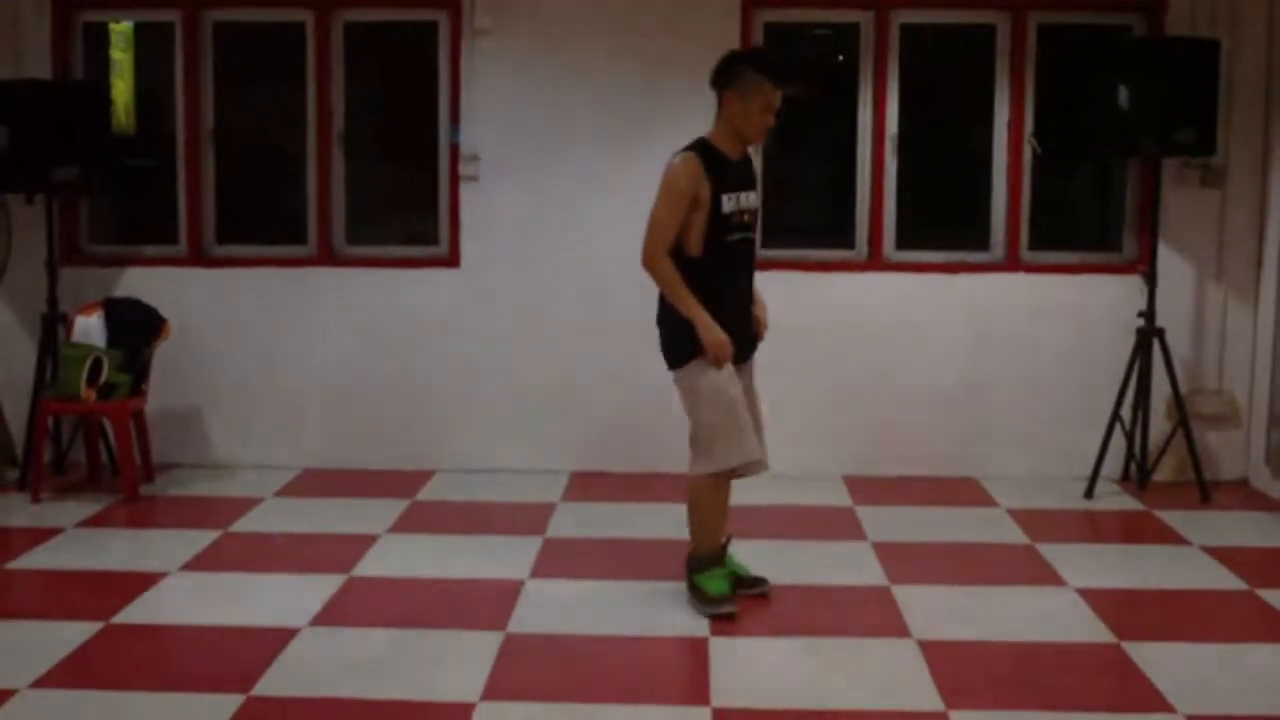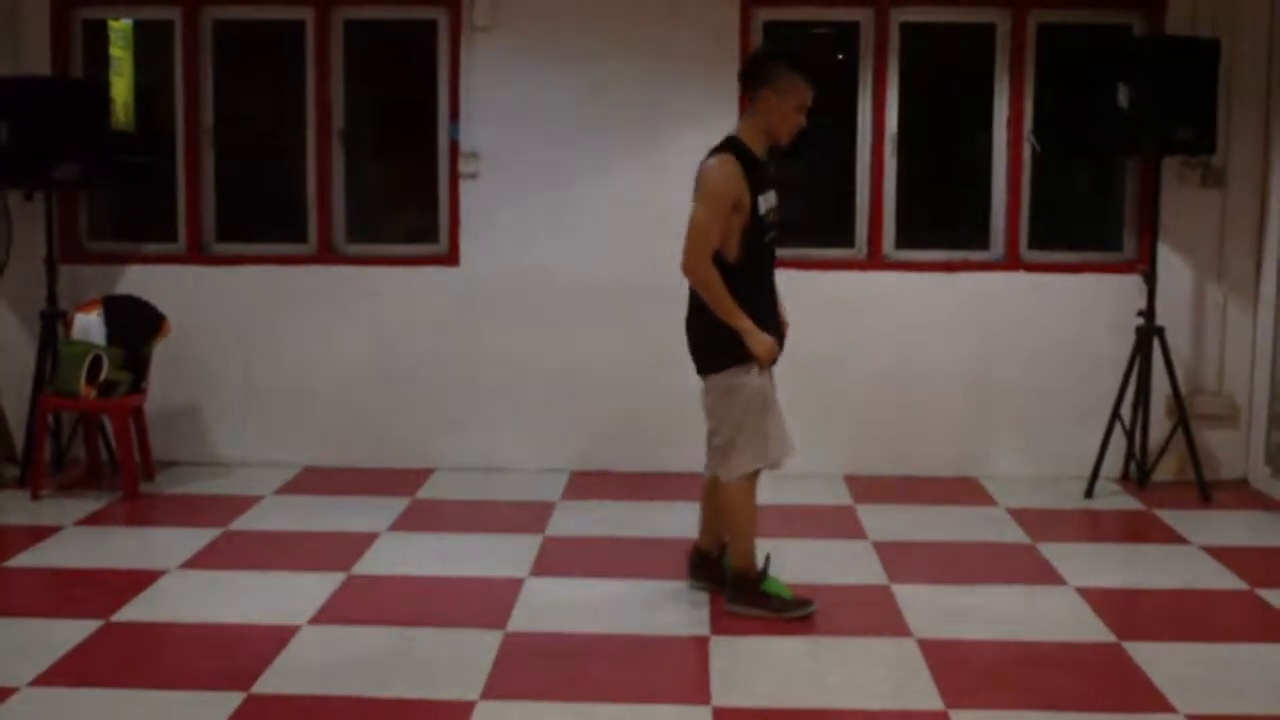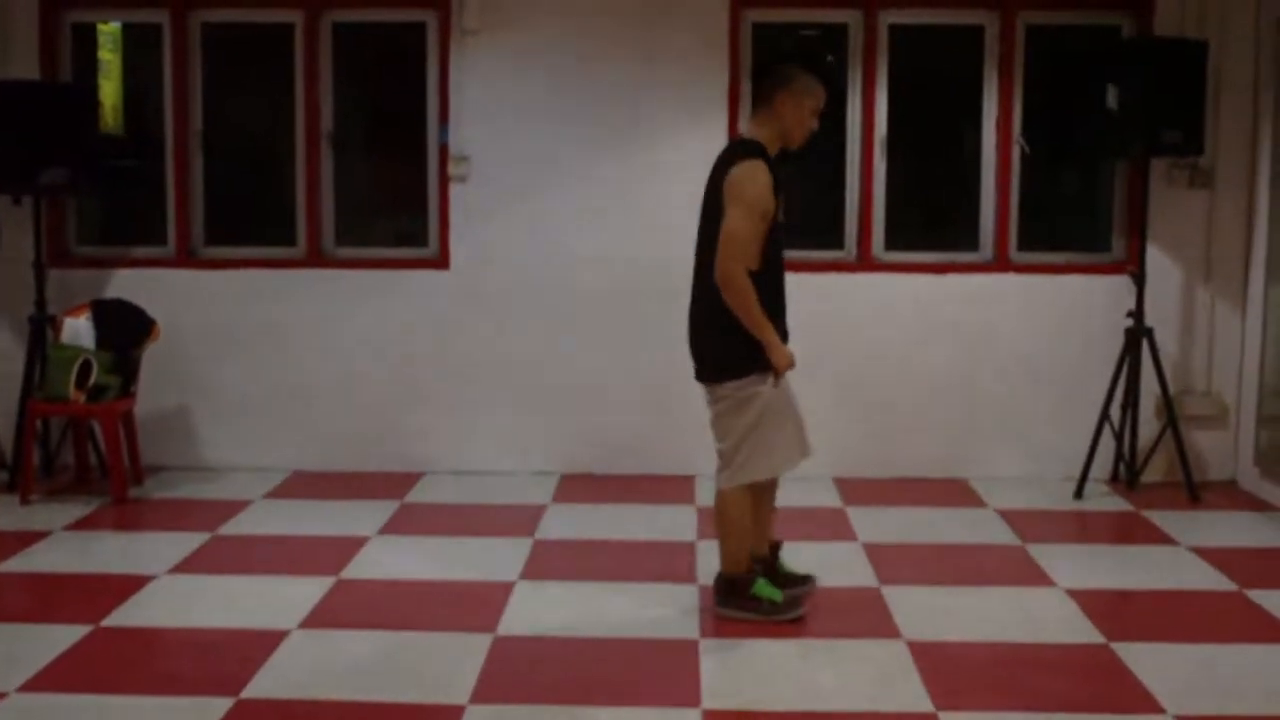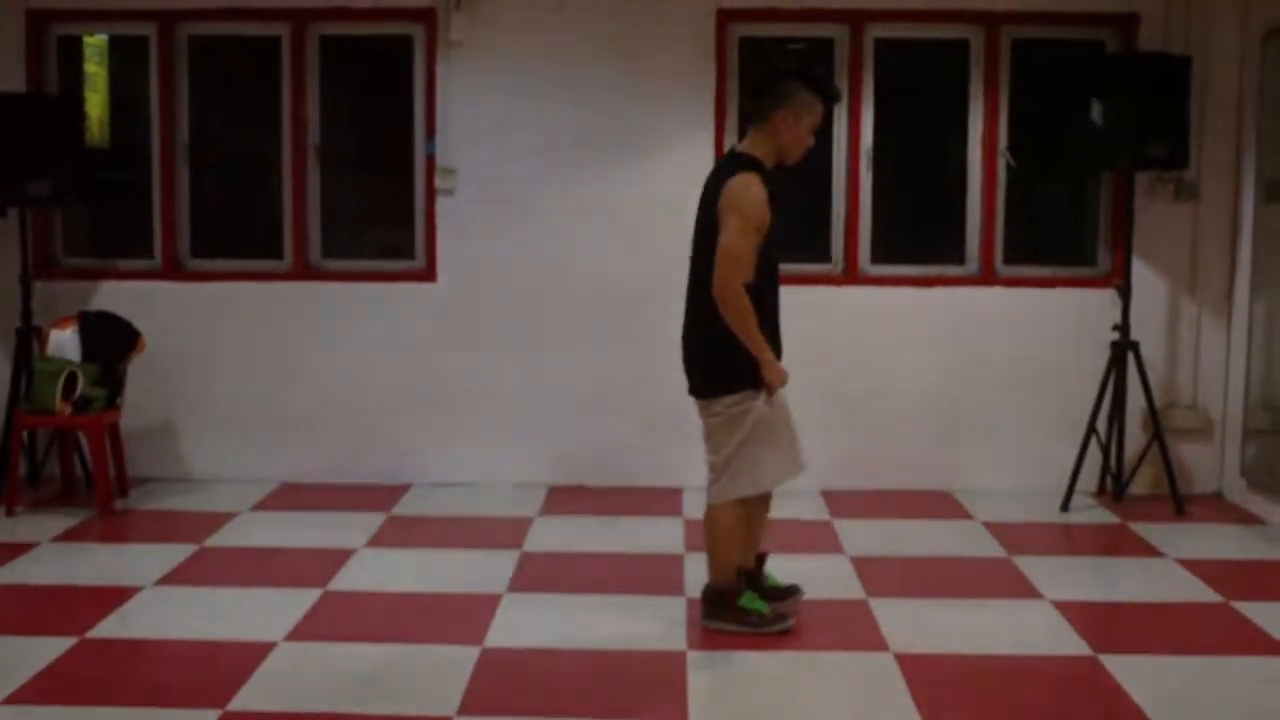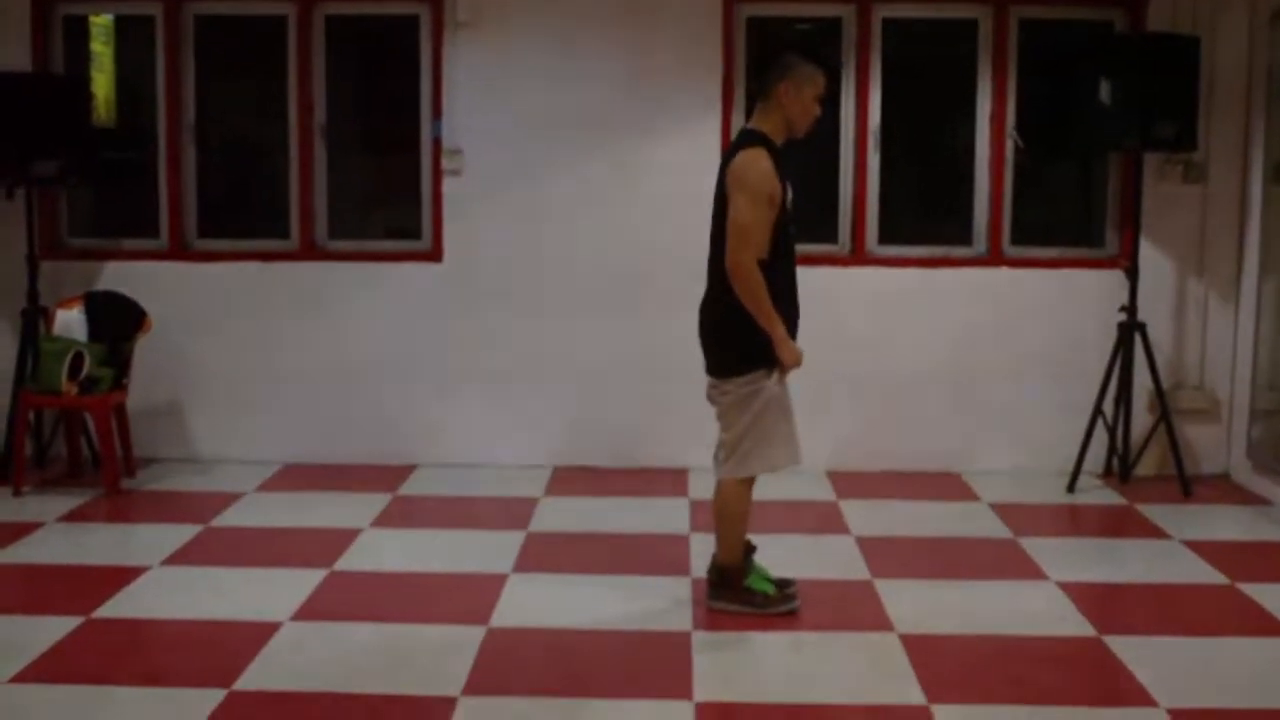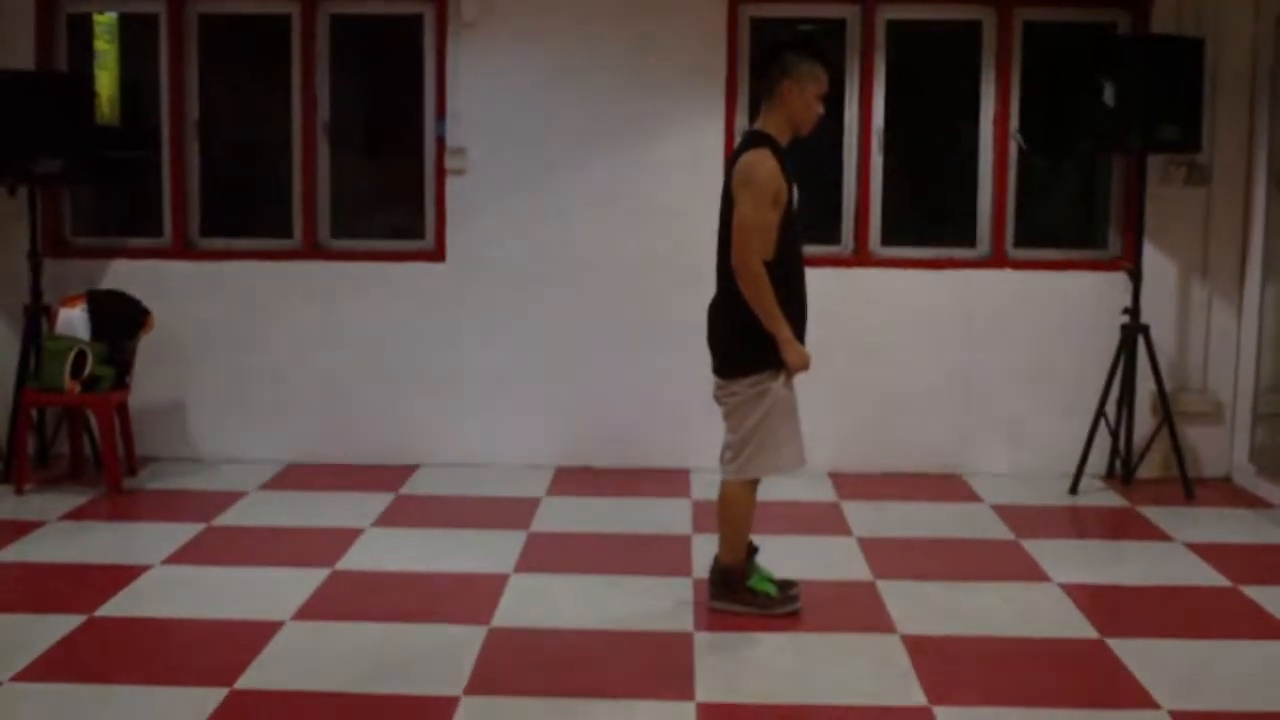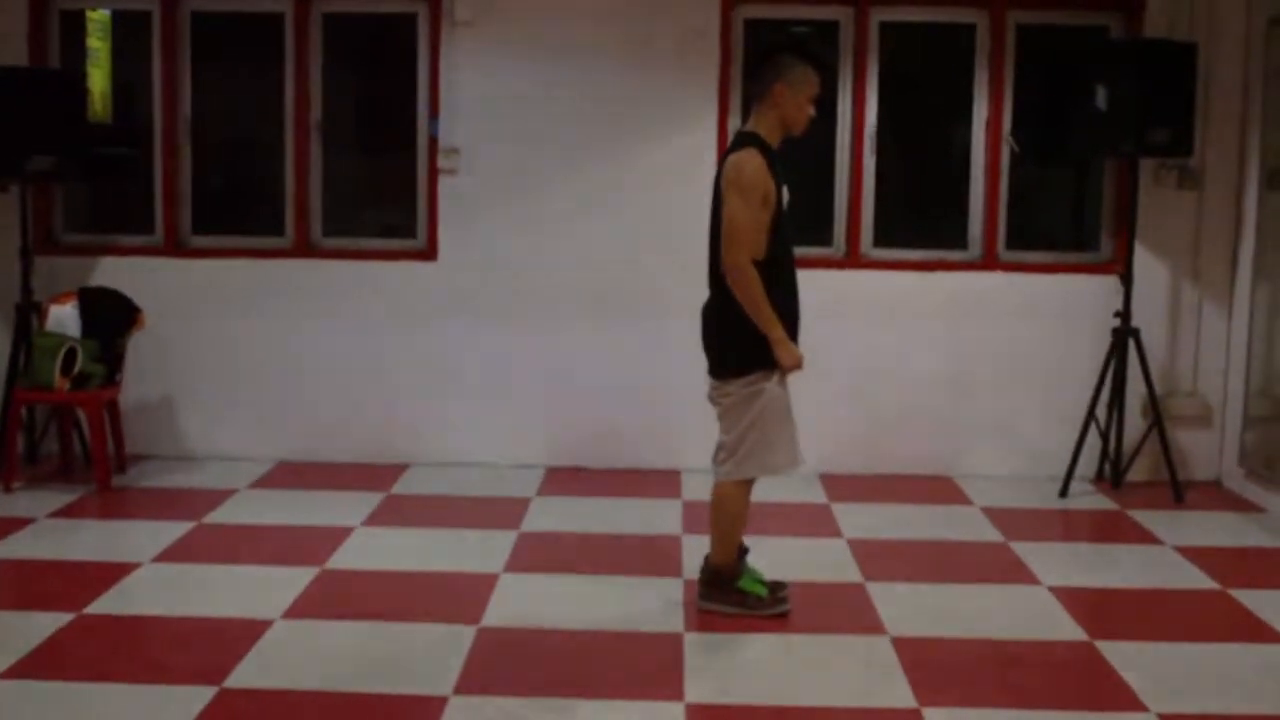
dt=0.4s
person 1, frame 1
left shoulder: (747, 168)
right shoulder: (688, 169)
right elbow: (655, 255)
left wrist: (755, 302)
right wrist: (703, 323)
left hip: (735, 333)
right hip: (696, 337)
left knee: (727, 453)
right knee: (717, 450)
left ankle: (708, 558)
right ankle: (708, 566)
person 1, frame 2
left shoulder: (756, 165)
right shoulder: (724, 169)
right elbow: (696, 263)
left wrist: (768, 314)
right wrist: (749, 331)
left hip: (744, 336)
right hip: (727, 340)
left knee: (728, 457)
right knee: (743, 460)
left ankle: (707, 559)
right ankle: (745, 581)
person 1, frame 3
left shoulder: (742, 160)
right shoulder: (753, 174)
right elbow: (729, 273)
left wrist: (768, 340)
right wrist: (773, 343)
left hip: (738, 341)
right hip: (737, 346)
left knee: (764, 455)
right knee: (743, 466)
left ankle: (761, 563)
right ankle: (734, 586)
person 1, frame 4
left shoulder: (737, 174)
right shoulder: (747, 188)
right elbow: (727, 288)
right wrist: (766, 359)
left hip: (738, 358)
right hip: (730, 362)
left knee: (759, 472)
right knee: (734, 482)
left ankle: (747, 575)
right ankle: (723, 599)
person 1, frame 5
left shoulder: (757, 155)
right shoulder: (755, 162)
right elbow: (739, 263)
left wrist: (774, 336)
right wrist: (780, 337)
left hip: (748, 337)
right hip: (744, 340)
left knee: (743, 461)
right knee: (740, 463)
left ankle: (736, 563)
right ankle: (728, 580)
person 1, frame 6
left shoulder: (765, 157)
right shoulder: (761, 163)
right elbow: (746, 264)
left wrist: (781, 338)
right wrist: (787, 340)
left hip: (756, 339)
right hip: (752, 343)
left knee: (748, 462)
right knee: (745, 464)
left ankle: (738, 565)
right ankle: (730, 581)
person 1, frame 7
left shoulder: (760, 159)
right shoulder: (749, 163)
right elbow: (736, 264)
left wrist: (775, 337)
right wrist: (779, 339)
left hip: (752, 340)
right hip: (746, 343)
left knee: (743, 462)
right knee: (741, 464)
left ankle: (727, 566)
right ankle: (720, 581)
